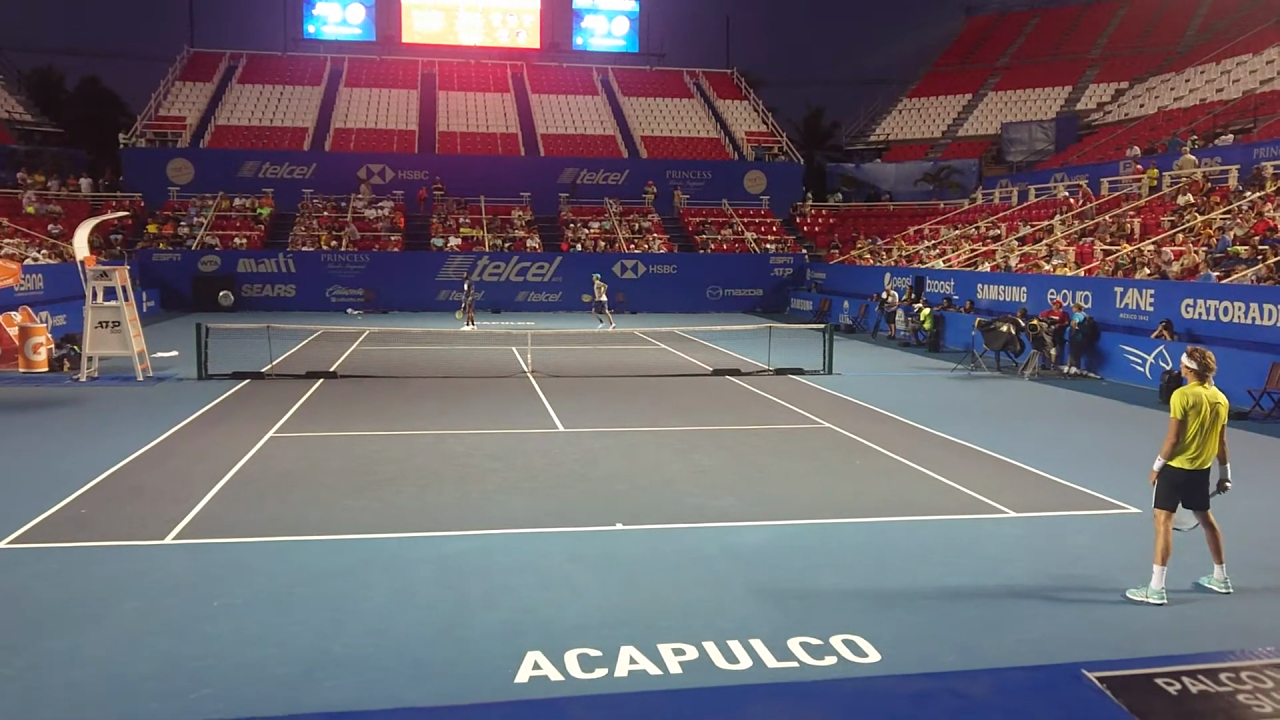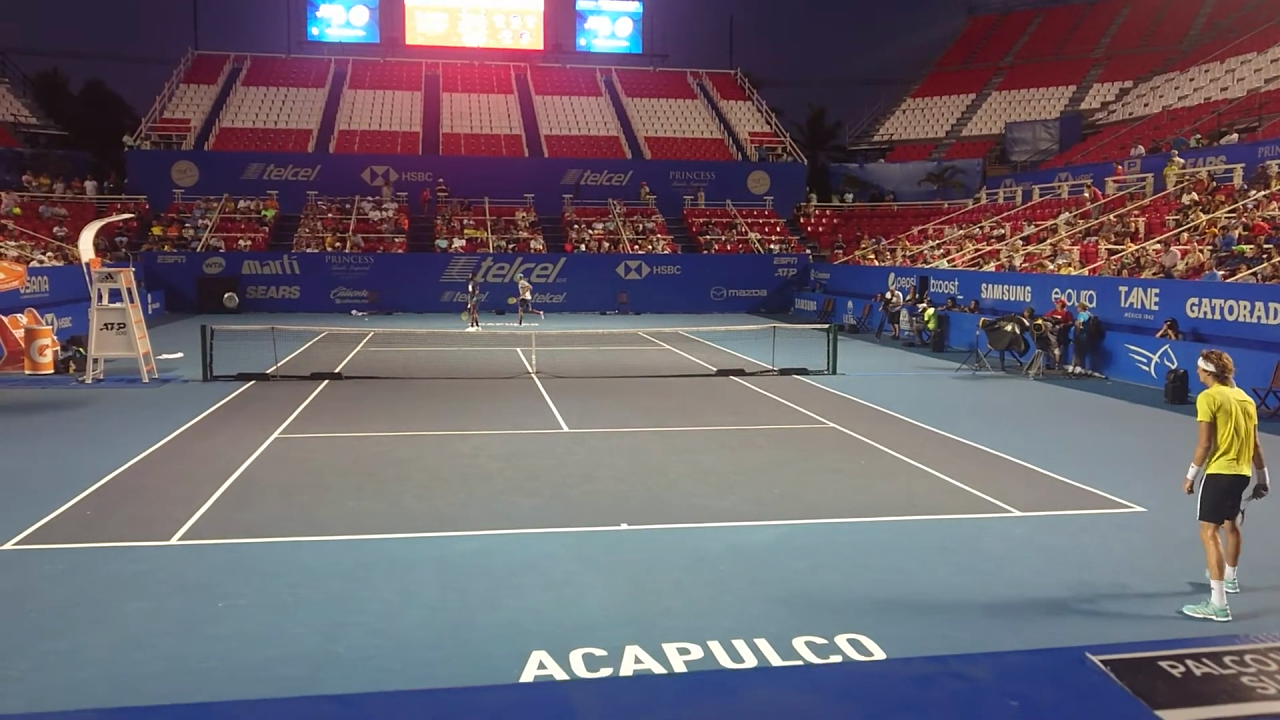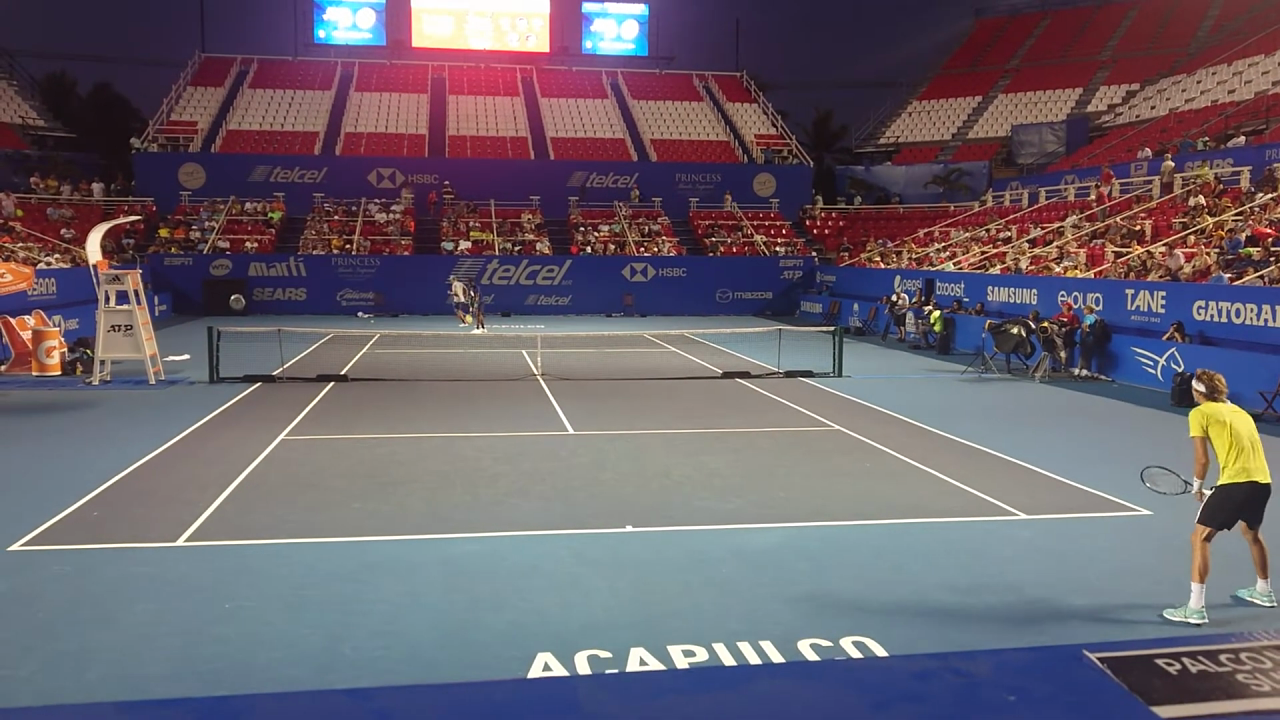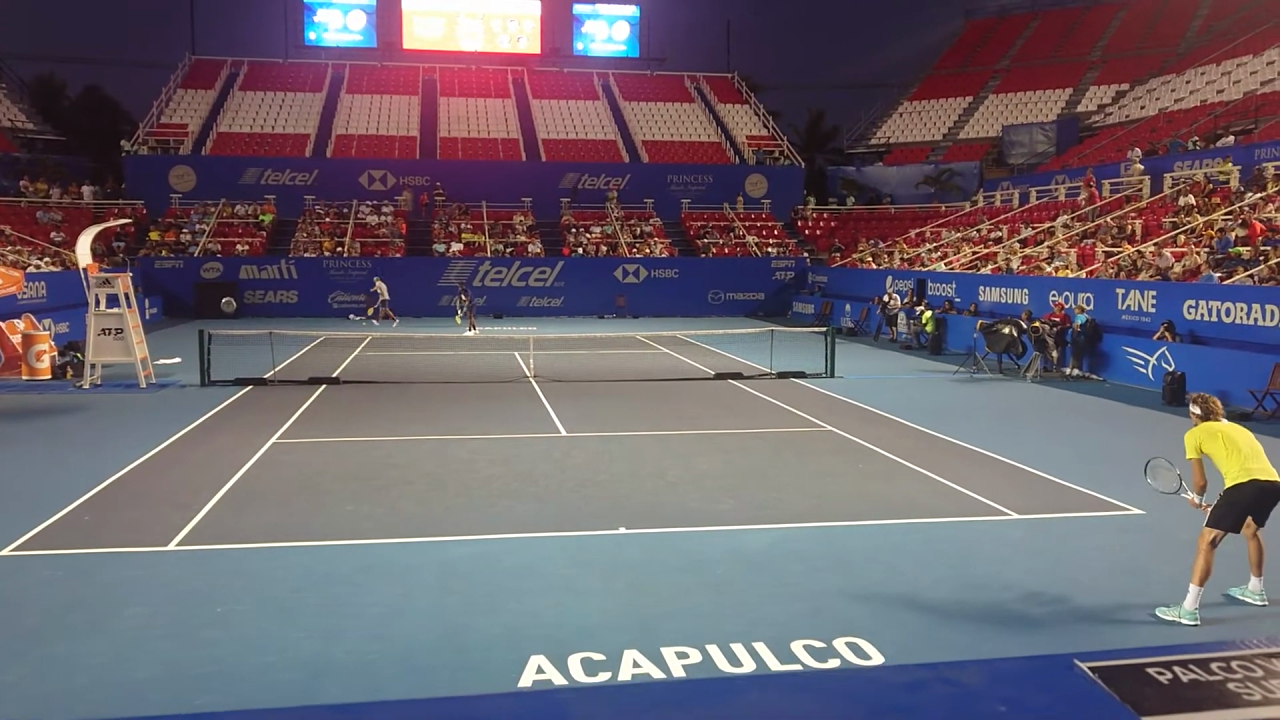
dt=1s
person 1, frame 1
left shoulder: (1183, 395)
right shoulder: (1220, 398)
left elbow: (1173, 439)
right elbow: (1221, 441)
left wrist: (1157, 466)
right wrist: (1224, 474)
left hip: (1175, 468)
right hip: (1201, 470)
left knee: (1163, 522)
right knee: (1206, 520)
left ankle: (1156, 588)
right ankle: (1220, 578)
person 1, frame 2
left shoulder: (1208, 397)
right shoulder: (1245, 398)
left elbow: (1205, 444)
right elbow: (1255, 444)
left wrist: (1191, 475)
right wrist: (1262, 479)
left hip: (1219, 472)
right hip: (1242, 473)
left knee: (1209, 533)
right knee: (1231, 525)
left ankle: (1218, 604)
right ankle: (1229, 578)
person 1, frame 3
left shoulder: (1200, 413)
right shoulder: (1240, 412)
left elbow: (1202, 460)
left wrist: (1197, 487)
left hip: (1235, 482)
right hip: (1263, 481)
left knee: (1200, 537)
right knee: (1251, 534)
left ankle: (1196, 608)
right ankle: (1264, 591)
person 1, frame 4
left shoulder: (1194, 434)
right shoulder: (1238, 429)
left elbow: (1200, 481)
left wrist: (1197, 500)
right wrist: (1225, 506)
left hip: (1244, 486)
left knee: (1207, 542)
right knee: (1251, 530)
left ankle: (1189, 609)
right ankle: (1256, 590)
